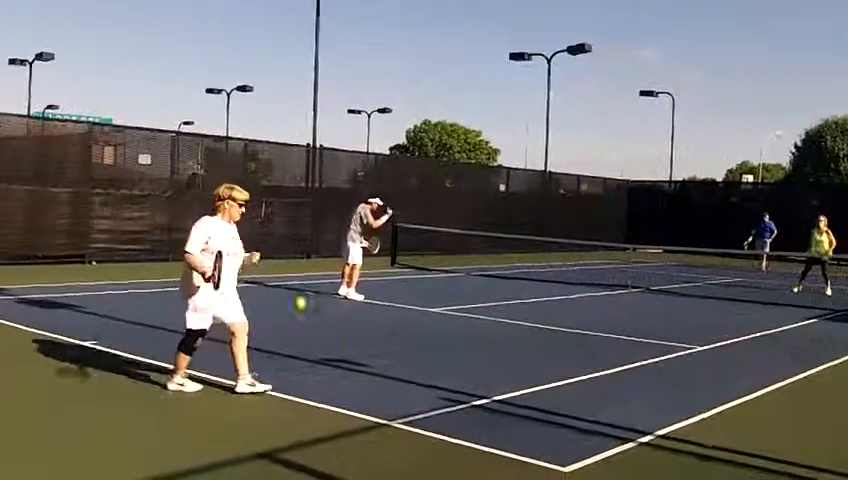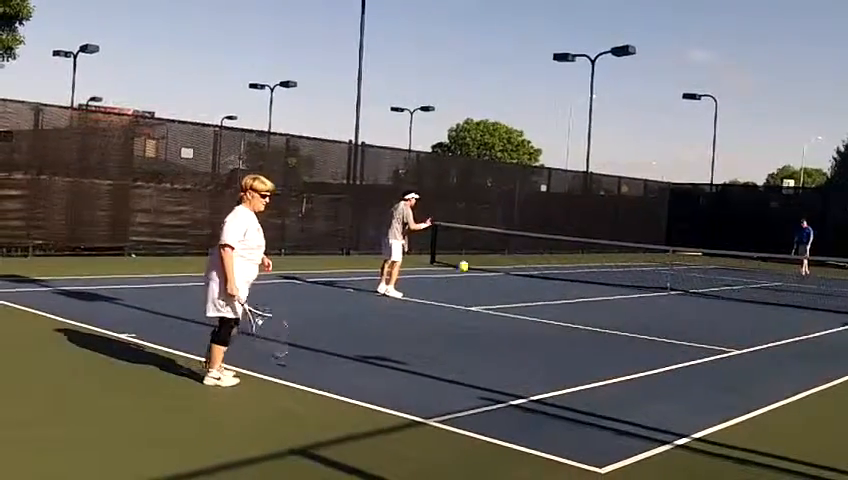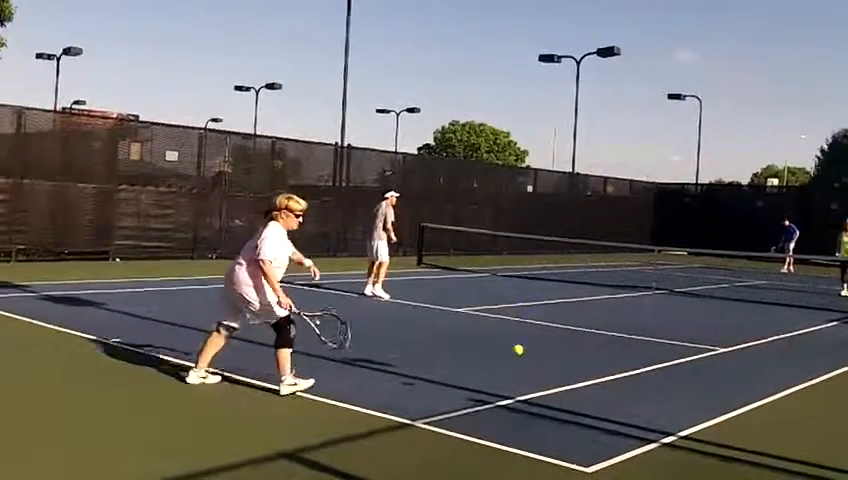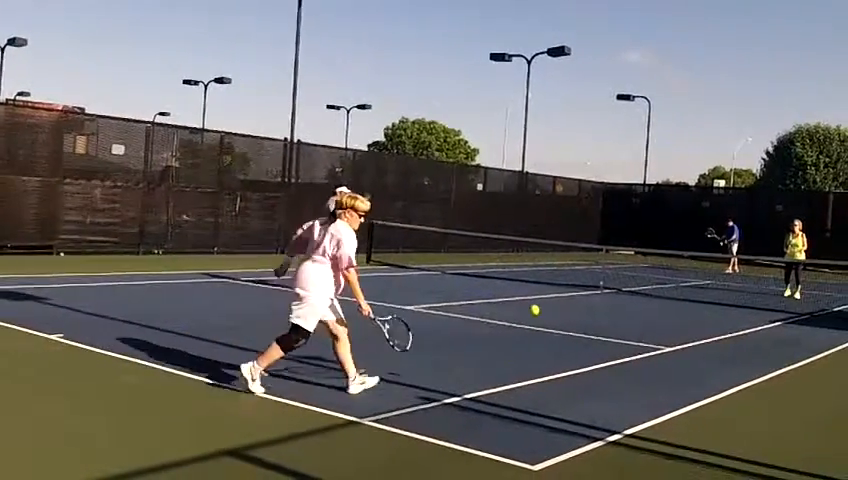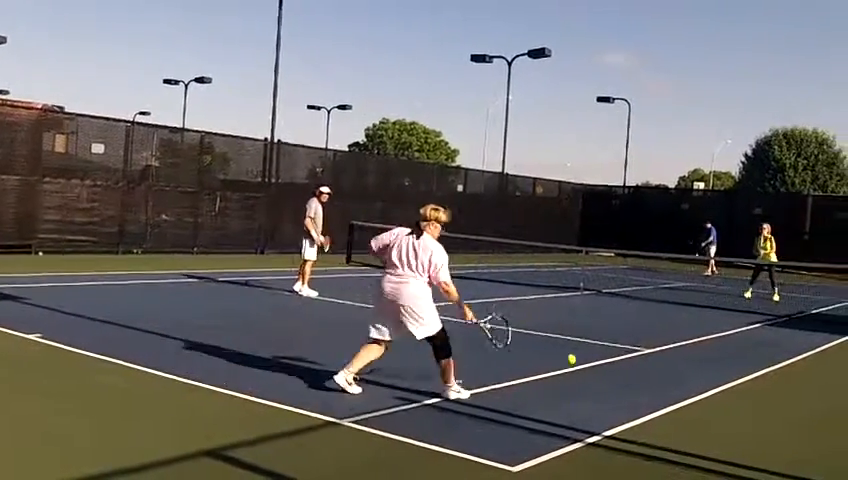
dt=0.5s
person 1, frame 1
left shoulder: (231, 227)
right shoulder: (205, 225)
right elbow: (189, 255)
left wrist: (248, 258)
right wrist: (204, 272)
left hip: (225, 289)
right hip: (202, 288)
left knee: (240, 328)
right knee: (196, 333)
left ankle: (244, 380)
right ankle: (177, 378)
person 1, frame 2
left shoulder: (250, 217)
right shoulder: (239, 217)
right elbow: (226, 249)
left wrist: (262, 258)
right wrist: (230, 282)
left hip: (240, 279)
right hip: (228, 278)
left knee: (231, 322)
right knee: (228, 323)
left ankle: (212, 365)
right ankle: (212, 373)
person 1, frame 3
left shoulder: (278, 230)
right shoulder: (274, 233)
left elbow: (289, 251)
right elbow: (265, 264)
left wrist: (308, 263)
right wrist: (280, 295)
left hip: (240, 283)
right hip: (250, 285)
left knee: (225, 328)
right knee: (285, 326)
left ankle: (198, 372)
right ankle: (287, 380)
person 1, frame 4
left shoulder: (320, 224)
right shoulder: (346, 234)
left elbow: (296, 243)
right elbow: (348, 271)
right wrist: (361, 301)
left hip: (321, 287)
right hip: (315, 285)
left knee: (340, 330)
right knee: (299, 334)
left ankle: (354, 379)
right ankle: (254, 368)
person 1, frame 5
left shoulder: (398, 233)
right shoulder: (436, 249)
left elbow: (373, 247)
right elbow: (445, 284)
right wrist: (463, 307)
left hip: (388, 291)
right hip: (412, 295)
left knee: (380, 341)
right knee: (439, 339)
left ankle: (345, 375)
right ankle: (450, 387)
